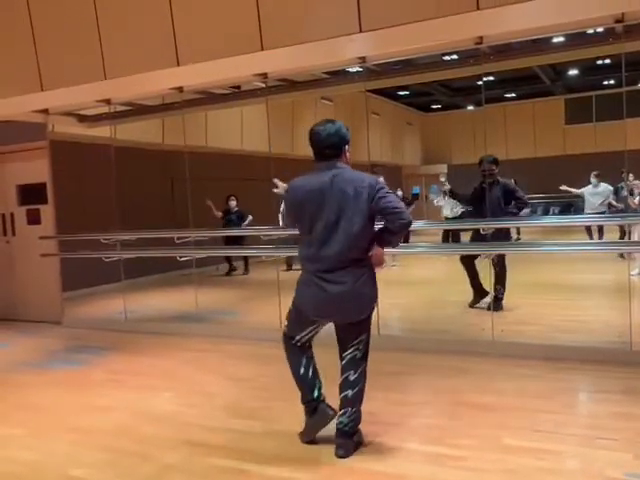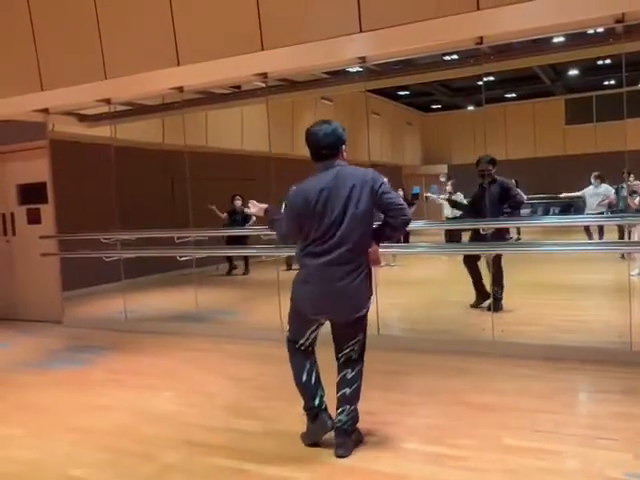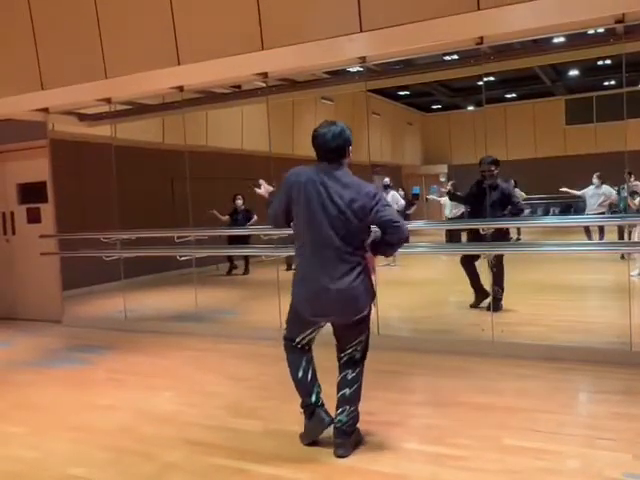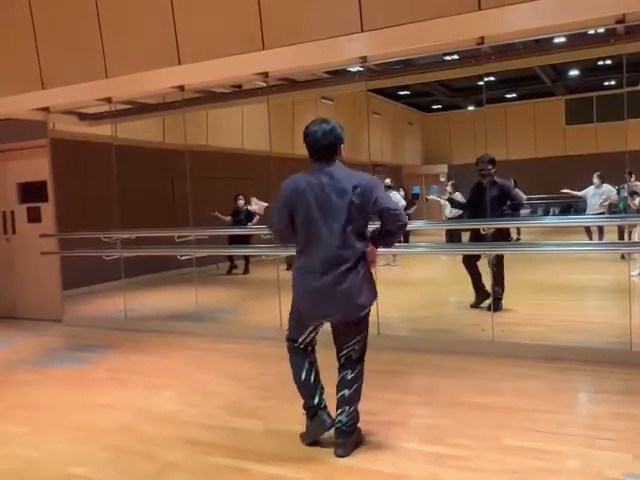
dt=0.5s
person 1, frame 1
left shoulder: (299, 188)
right shoulder: (367, 183)
right elbow: (401, 218)
right wrist: (378, 242)
left hip: (314, 289)
right hip: (356, 291)
left knee: (294, 341)
right knee: (354, 362)
left ankle: (315, 408)
right ankle: (347, 435)
person 1, frame 2
left shoulder: (300, 193)
right shoulder: (368, 179)
left elbow: (289, 234)
right elbow: (401, 215)
left wrist: (267, 212)
right wrist: (375, 239)
left hip: (311, 289)
right hip: (353, 290)
left knee: (299, 348)
right knee: (350, 359)
left ankle: (317, 416)
right ankle: (345, 433)
person 1, frame 3
left shoulder: (296, 179)
right shoulder: (365, 191)
left elbow: (279, 220)
right elbow: (397, 231)
left wrist: (271, 197)
right wrist: (373, 250)
left hip: (310, 291)
right hip: (353, 292)
left knee: (295, 346)
right knee: (351, 361)
left ankle: (314, 414)
right ankle: (345, 433)
person 1, frame 4
left shoulder: (293, 187)
right shoulder: (362, 183)
left elbow: (282, 233)
right elbow: (397, 220)
left wrist: (269, 211)
right wrist: (374, 242)
left hip: (310, 291)
right hip: (353, 291)
left knee: (299, 348)
right knee: (351, 360)
left ankle: (317, 415)
right ankle: (346, 433)
person 2, frame 1
left shoulder: (505, 185)
right shoulder: (479, 187)
left elbow: (522, 201)
right elbow: (469, 201)
left wrist: (508, 213)
right wrist: (451, 192)
left hip: (499, 232)
right hip: (480, 231)
left knee: (498, 264)
right knee: (466, 258)
left ankle: (498, 299)
right ankle: (479, 292)
person 2, frame 2
left shoulder: (503, 184)
right shoulder: (481, 188)
left elbow: (518, 200)
right elbow: (471, 208)
left wrist: (503, 213)
right wrist: (451, 201)
left hip: (497, 231)
right hip: (479, 231)
left knee: (494, 263)
right knee: (469, 259)
left ankle: (497, 298)
right ankle: (482, 293)
person 2, frame 3
left shoulder: (505, 188)
right shoulder: (478, 185)
left elbow: (519, 208)
right elbow: (467, 200)
left wrist: (503, 216)
right wrist: (451, 194)
left hip: (497, 232)
right hip: (477, 231)
left knee: (495, 263)
right knee: (466, 260)
left ankle: (497, 299)
right ankle: (480, 292)
person 2, frame 4
left shoulder: (503, 185)
right shoulder: (477, 187)
left elbow: (517, 202)
right elbow: (469, 207)
left wrist: (503, 214)
right wrist: (451, 199)
left hip: (498, 232)
right hip: (479, 231)
left knee: (495, 263)
right knee: (468, 259)
left ankle: (497, 298)
right ankle: (481, 292)
